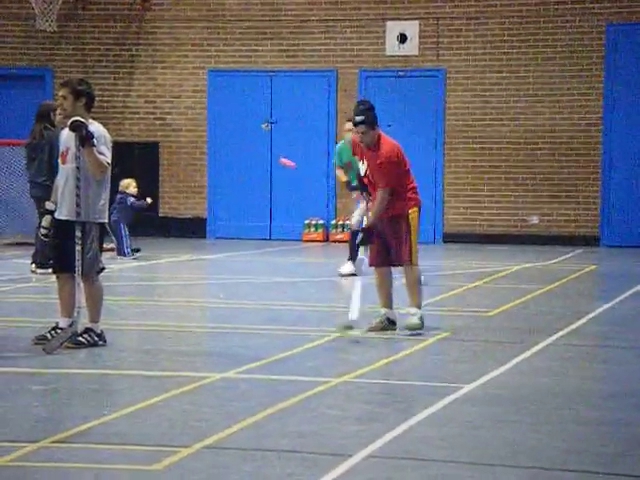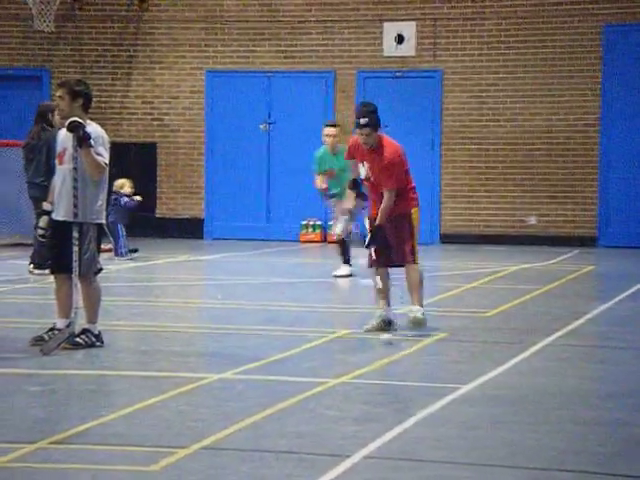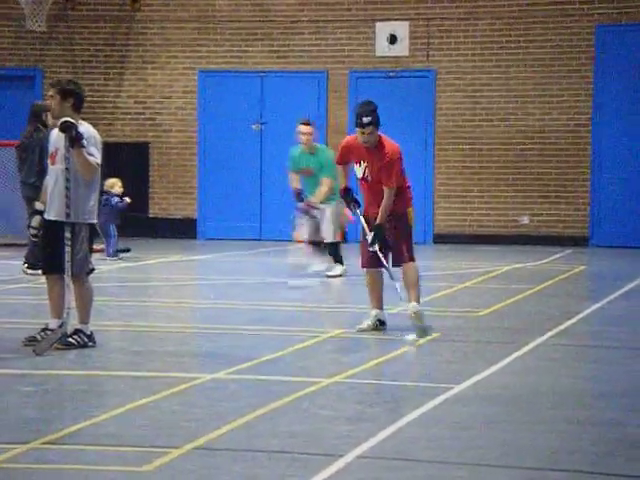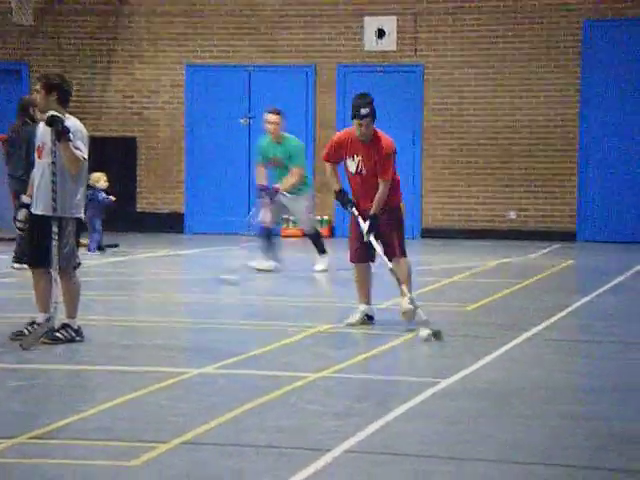
dt=0.1s
person 1, frame 1
left shoulder: (97, 132)
right shoulder: (65, 133)
left elbow: (101, 172)
left wrist: (86, 141)
right wrist: (51, 208)
left hip: (88, 216)
right hip: (64, 215)
left knee: (89, 274)
right knee: (63, 272)
left ankle: (94, 329)
right ankle: (65, 324)
person 1, frame 2
left shoulder: (94, 133)
right shoulder: (62, 133)
left elbow: (98, 173)
left wrist: (84, 142)
right wrist: (47, 209)
left hip: (86, 217)
right hip: (61, 215)
left knee: (86, 274)
right knee: (60, 272)
left ankle: (92, 330)
right ankle: (62, 325)
person 1, frame 3
left shoulder: (86, 133)
right shoulder: (55, 133)
left elbow: (90, 173)
left wrist: (76, 142)
right wrist: (40, 209)
left hip: (78, 217)
right hip: (53, 215)
left knee: (79, 275)
right knee: (52, 273)
left ankle: (84, 330)
right ankle: (54, 325)
person 1, frame 4
left shoulder: (73, 127)
right shoulder: (42, 127)
left elbow: (77, 167)
left wrist: (62, 136)
right wrist: (26, 202)
left hip: (65, 211)
right hip: (40, 209)
left knee: (66, 269)
right knee: (38, 267)
left ankle: (71, 325)
right ankle: (42, 319)
person 2, frame 1
left shoulder: (388, 152)
right shoulder: (357, 142)
left elbow: (383, 195)
left wrist: (369, 226)
right wrist: (360, 181)
left hip: (403, 207)
right hip: (380, 209)
left knee: (407, 260)
right knee: (379, 263)
left ankle: (416, 312)
right ankle: (387, 315)
person 2, frame 2
left shoulder: (391, 153)
right shoulder: (355, 144)
left elbow: (390, 196)
left wrist: (378, 226)
left hip: (402, 209)
right hip: (377, 211)
left knee: (409, 259)
right knee: (378, 262)
left ankle: (417, 310)
right ankle: (384, 315)
person 2, frame 3
left shoulder: (390, 152)
right shoulder: (349, 144)
left elbow: (390, 194)
right elbow: (341, 163)
left wrist: (379, 225)
right wrist: (344, 189)
left hip: (397, 209)
right hip: (371, 211)
left knee: (406, 257)
right knee: (371, 263)
left ankle: (415, 306)
right ankle: (377, 315)
person 2, frame 4
left shoulder: (385, 145)
right shoulder: (340, 140)
left elbow: (384, 186)
right elbow: (329, 164)
left wrist: (372, 216)
right wrist: (338, 190)
left hip: (387, 205)
right hip: (358, 205)
left knee: (396, 253)
right knee: (359, 259)
left ankle: (407, 301)
right ankle: (365, 310)
person 3, frame 1
left shoulder: (34, 136)
right shoulder: (53, 135)
left elbow: (29, 162)
right elbow: (57, 163)
left hip: (36, 186)
right hip: (48, 186)
left knee: (43, 224)
left ankle: (37, 260)
right ankle: (42, 262)
person 3, frame 2
left shoulder: (32, 136)
right shoulder: (51, 136)
left elbow: (27, 163)
right elbow: (54, 164)
left hip: (33, 186)
right hip: (46, 187)
left ankle: (36, 260)
right ankle: (40, 263)
person 3, frame 3
left shoulder: (27, 136)
right shoulder: (44, 136)
left elbow: (21, 162)
right elbow: (47, 164)
left hip: (27, 186)
right hip: (39, 187)
left ankle: (30, 260)
right ankle: (33, 263)
person 3, frame 4
left shoulder: (15, 129)
right shoulder: (32, 130)
left elbow: (9, 157)
right elbow: (34, 158)
left hip: (15, 179)
right hip: (25, 180)
left ankle: (19, 256)
right ankle: (21, 258)
person 4, frame 1
right shoulder: (340, 148)
right elbow: (339, 169)
right wrist: (347, 183)
right hip: (356, 190)
left knee: (355, 224)
left ankle: (351, 263)
person 4, frame 2
right shoulder: (319, 155)
right elbow: (318, 176)
left wrist: (349, 205)
right wrist: (325, 190)
left hip: (348, 201)
right hip: (334, 198)
left knee: (340, 233)
right knee: (345, 232)
left ankle: (346, 265)
person 4, frame 3
left shoulder: (326, 155)
right shoulder: (295, 153)
left elbow: (327, 184)
right elbow: (293, 174)
left wrist: (313, 203)
right wrist: (297, 192)
left hip: (328, 200)
right hip: (309, 199)
left knee: (329, 236)
right knee: (307, 237)
left ankle: (339, 264)
person 4, frame 4
left shoulder: (294, 145)
right shoulder: (262, 144)
left elbow: (296, 174)
right elbow: (260, 166)
left wrist: (278, 189)
right wrist: (262, 186)
left hip: (298, 192)
right hip: (276, 190)
left knee: (308, 228)
right knee: (265, 222)
left ankle: (323, 256)
right ankle: (271, 259)
